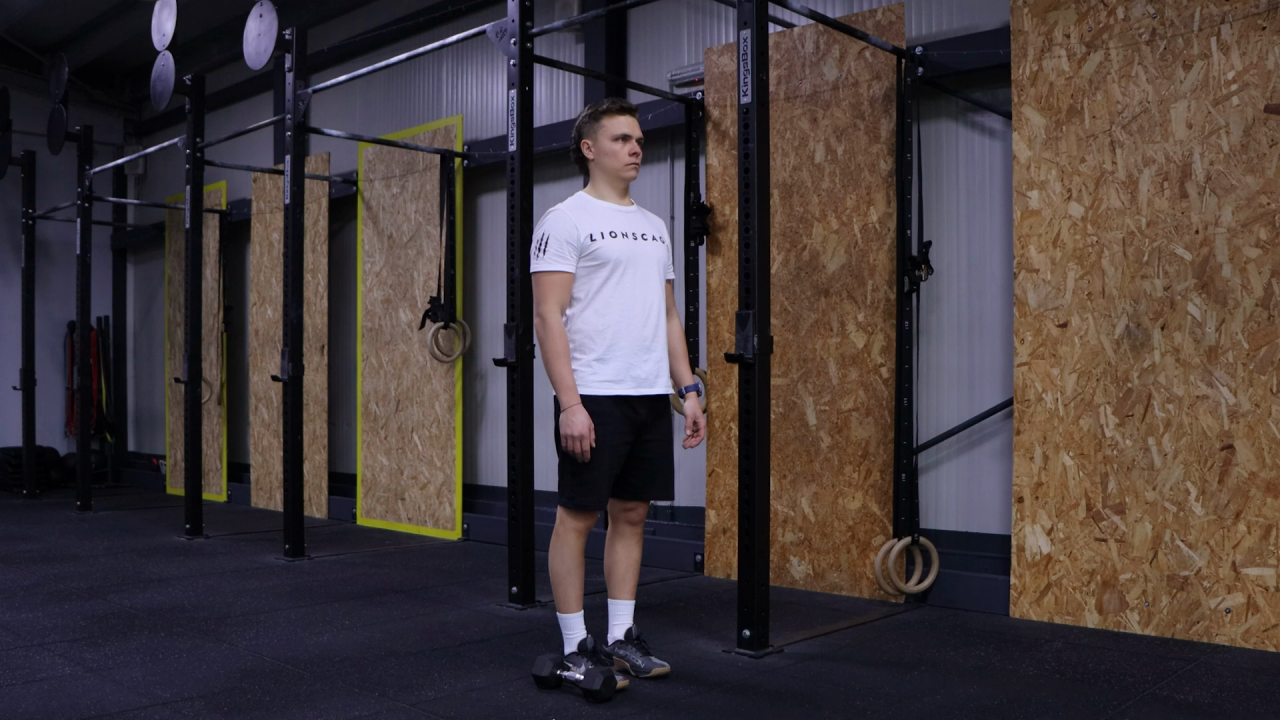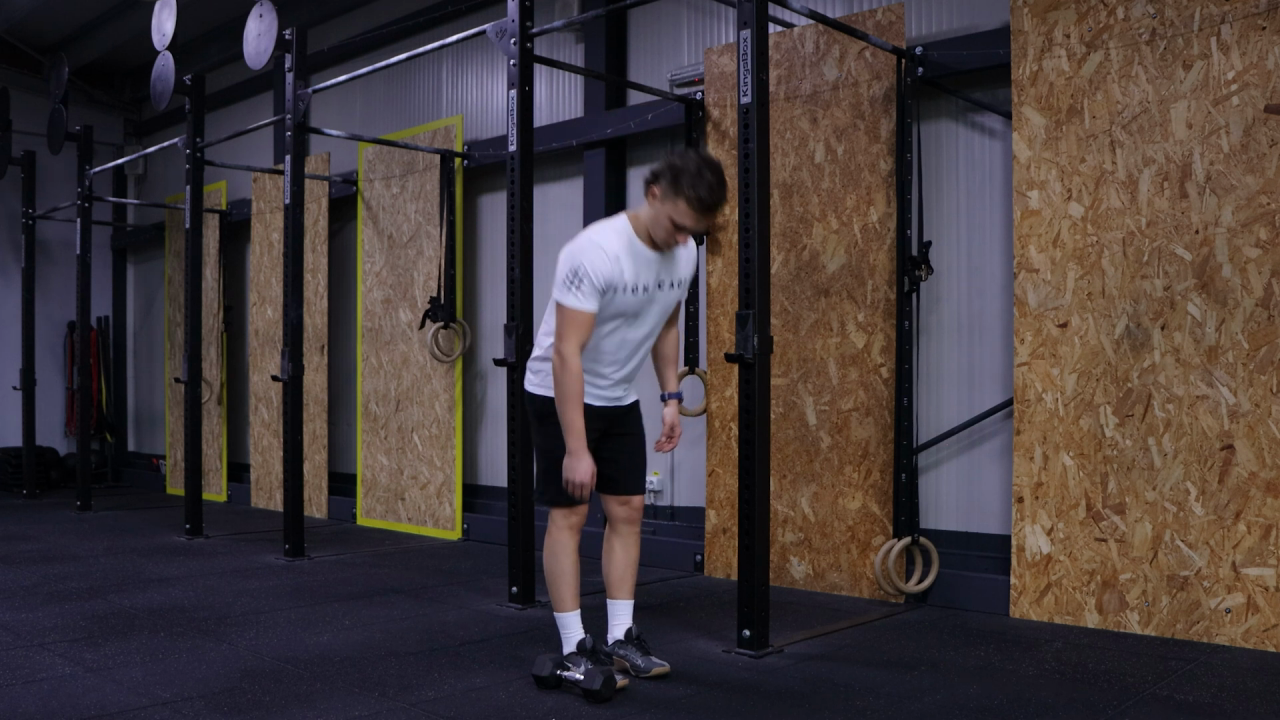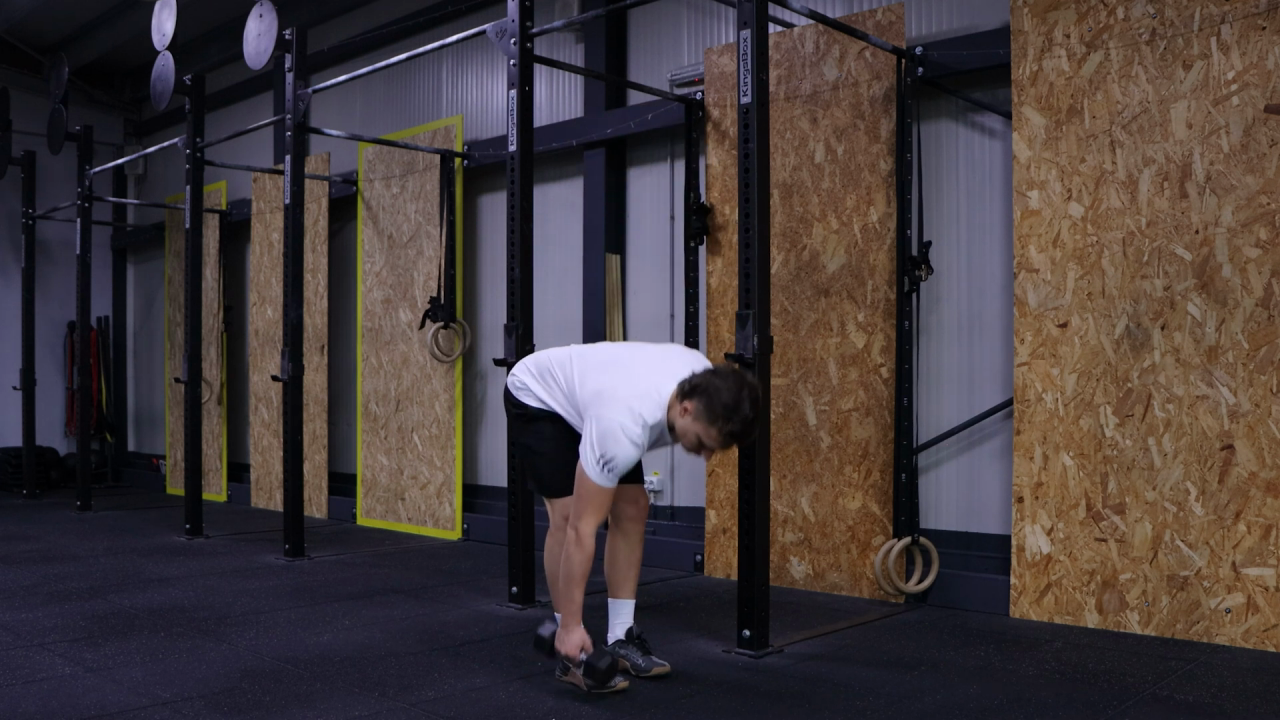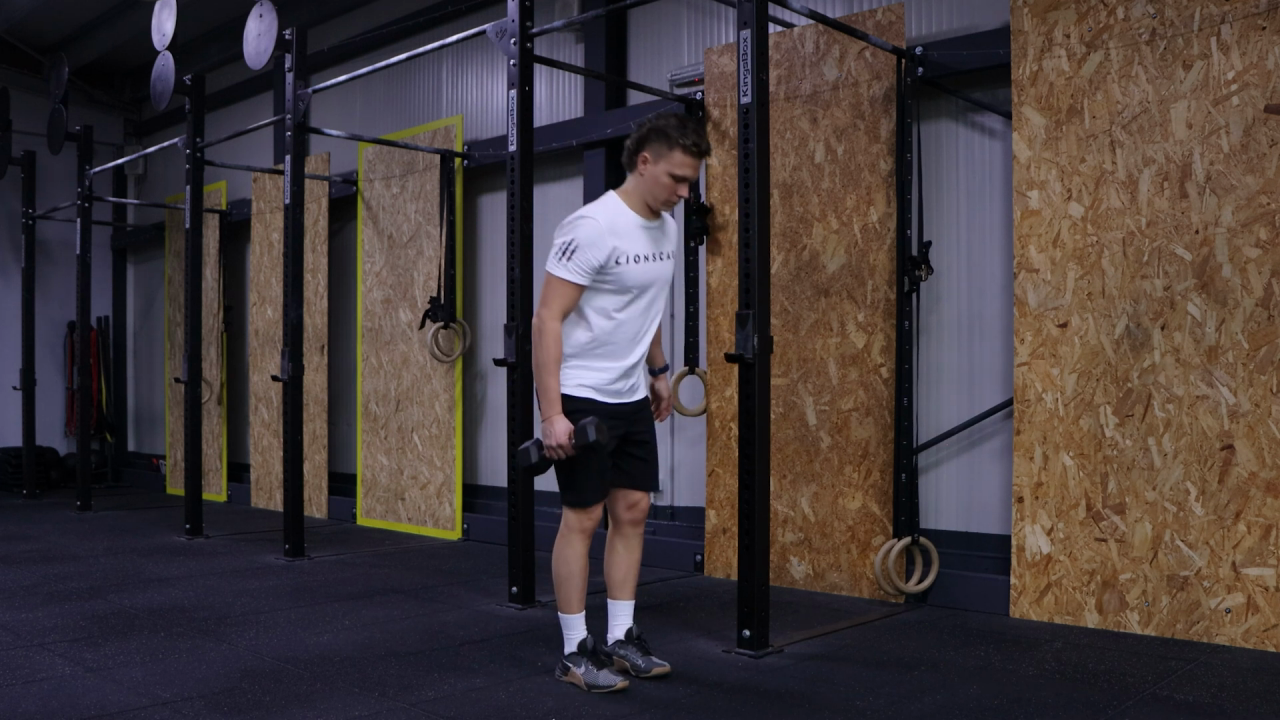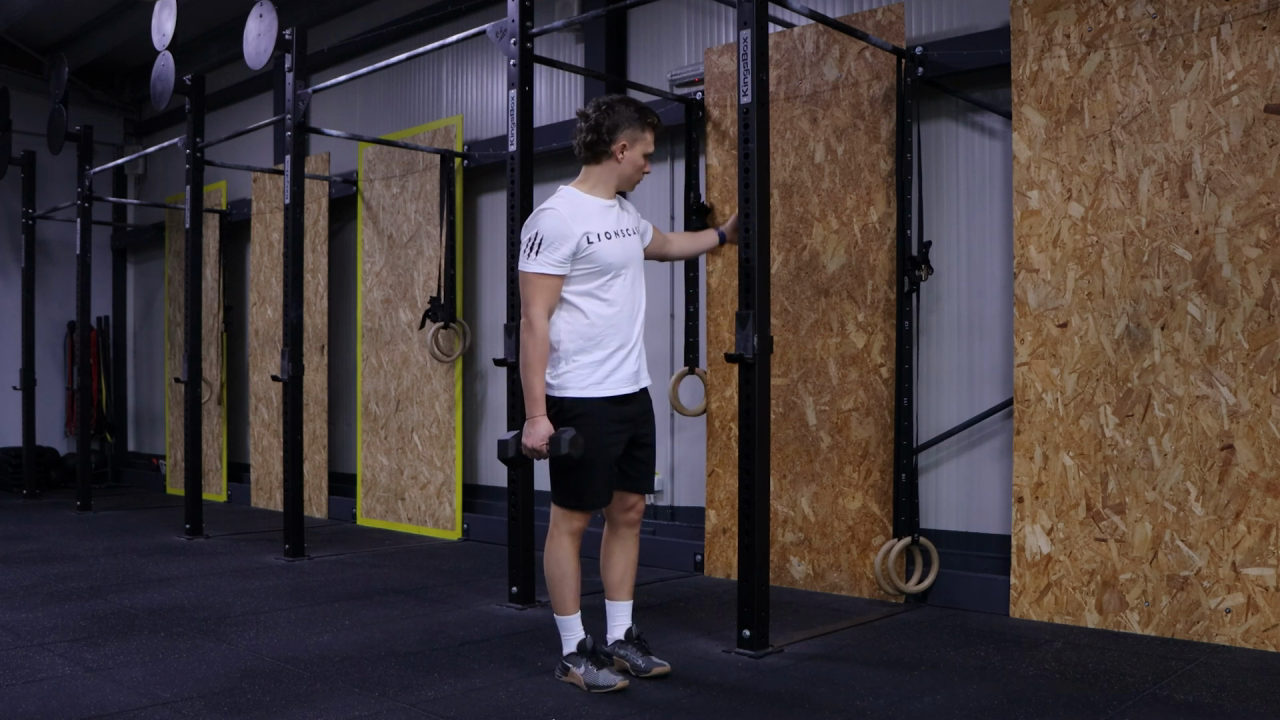
dt=0.7s
person 1, frame 1
left shoulder: (654, 227)
right shoulder: (566, 220)
left elbow: (667, 316)
right elbow: (548, 317)
left wrist: (688, 389)
right wrist: (570, 403)
left hip: (649, 397)
right hip: (594, 398)
left knee: (631, 516)
right knee: (578, 517)
left ankle: (620, 638)
right ankle: (575, 646)
person 1, frame 2
left shoulder: (683, 253)
right shoulder: (598, 251)
right elbow: (566, 355)
left wrist: (670, 399)
right wrist: (577, 450)
left hip: (617, 397)
right hip: (558, 390)
left knee: (627, 512)
right knee: (569, 515)
left ankle: (620, 639)
right ankle: (574, 649)
person 1, frame 3
left shoulder: (704, 381)
right shoulder: (624, 427)
right elbow: (581, 530)
right wrist: (570, 626)
left hip: (584, 387)
right hip: (536, 398)
left knee: (632, 508)
right knee: (568, 513)
left ankle: (620, 637)
right ankle: (573, 653)
person 1, frame 4
left shoulder: (666, 229)
right shoulder: (593, 227)
right elbow: (548, 320)
left wrist: (660, 371)
right wrist: (551, 414)
left hip: (632, 396)
right hip: (581, 397)
left knee: (633, 513)
right knee: (583, 517)
left ankle: (621, 639)
right ankle: (575, 652)
person 1, frame 5
left shoulder: (622, 212)
right shoulder: (557, 218)
left elbow: (662, 244)
right elbow: (534, 321)
left wrist: (721, 234)
right wrist: (536, 414)
left hip: (632, 393)
right hip: (582, 400)
left knee: (628, 513)
right knee: (571, 521)
left ankle: (620, 638)
right ankle: (574, 650)
